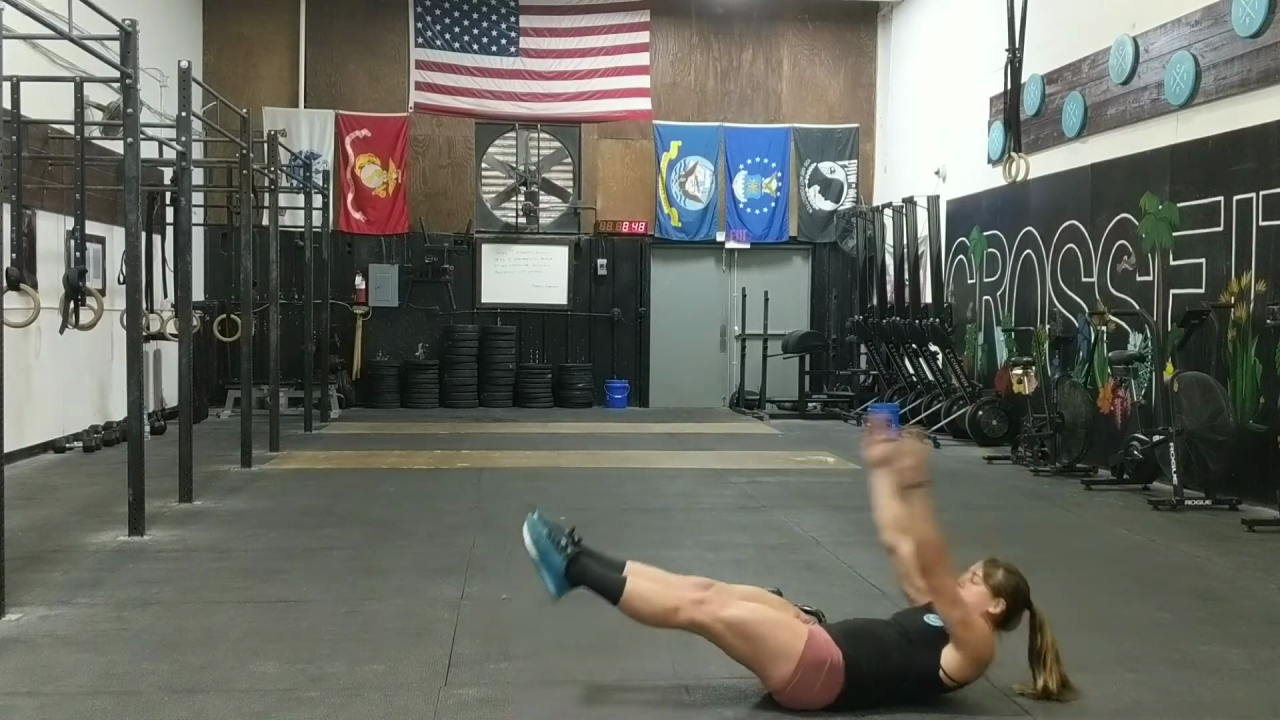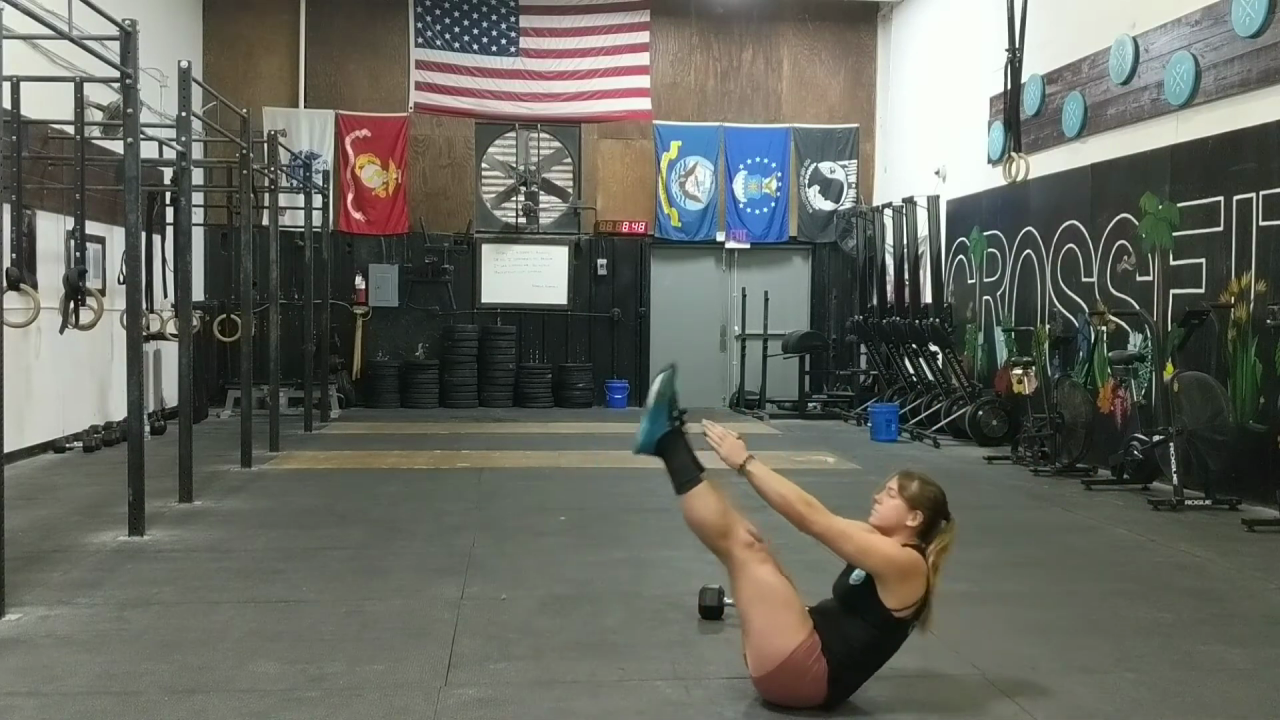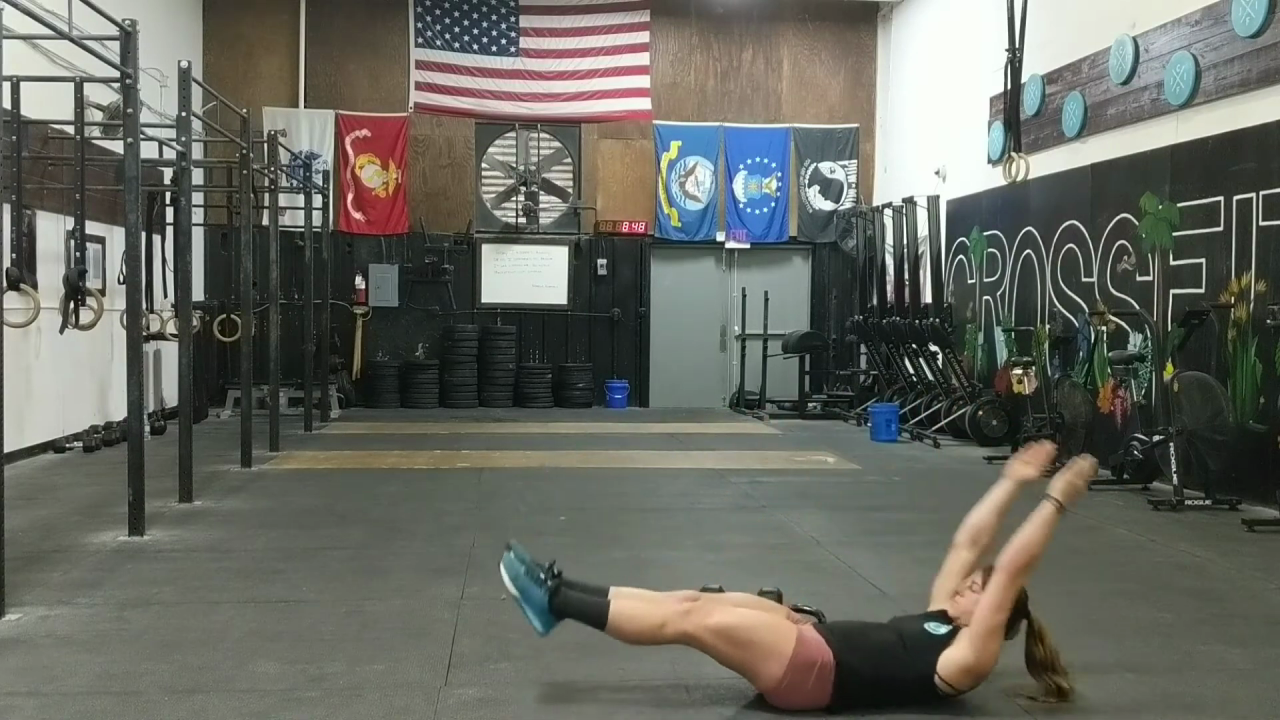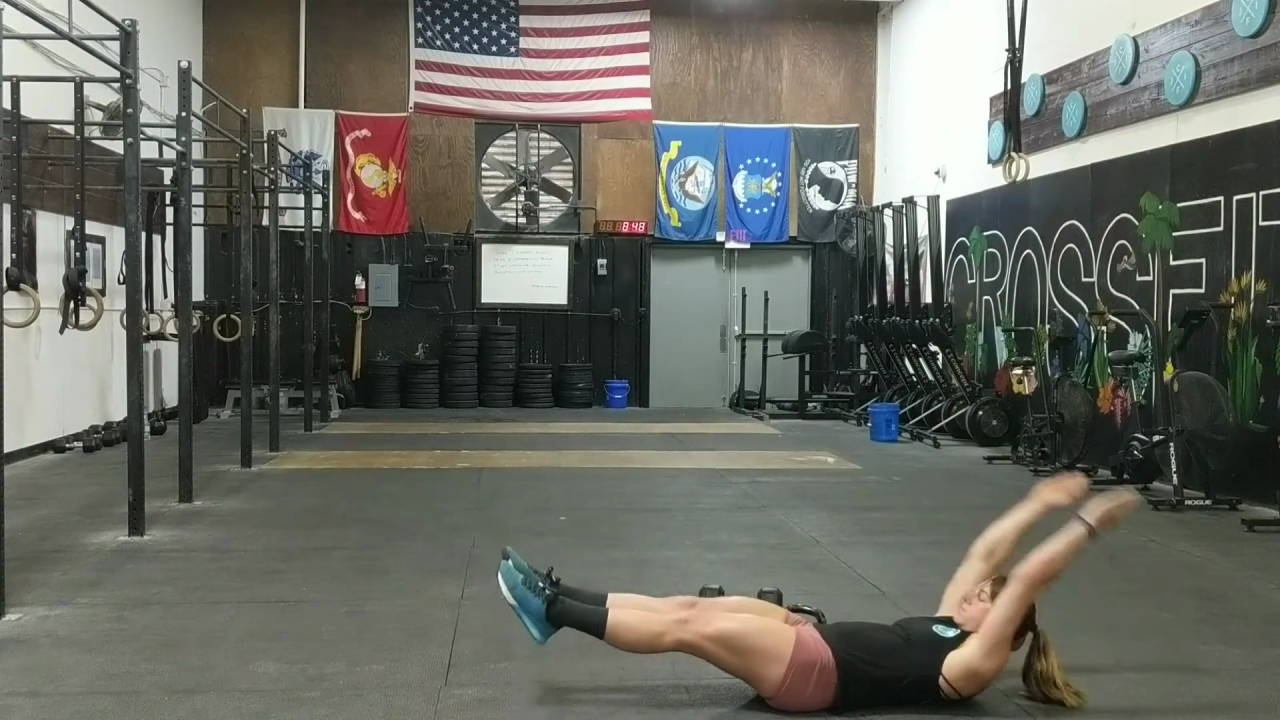
dt=0.5s
person 1, frame 1
left shoulder: (973, 647)
right shoulder: (939, 611)
left elbow: (928, 562)
right elbow: (900, 546)
left wrist: (915, 491)
right wrist: (882, 473)
left hip: (821, 674)
right hip: (817, 650)
left knee: (693, 606)
right knee: (699, 589)
left ankle: (575, 569)
right ankle: (577, 561)
person 1, frame 2
left shoulder: (902, 564)
right shoulder: (881, 549)
left elbow: (813, 517)
right elbow: (813, 517)
left wrist: (744, 462)
right wrist: (744, 460)
left hip: (801, 675)
right hip: (791, 662)
left knee: (743, 546)
right knee: (741, 541)
left ankle: (669, 439)
right ankle: (669, 442)
person 1, frame 3
left shoulder: (971, 659)
right shoulder: (943, 620)
left elbow: (1007, 576)
right elbow: (967, 544)
left wrist: (1053, 502)
right wrist: (1012, 477)
left hip: (813, 673)
right hip: (807, 646)
left knee: (683, 617)
right knee: (689, 602)
left ankle: (555, 601)
right ankle: (556, 590)
person 1, frame 4
left shoulder: (977, 663)
right shoulder: (948, 629)
left elbow: (1023, 586)
right elbow: (982, 557)
left wrist: (1085, 525)
right wrist: (1038, 503)
left hip: (814, 674)
right hip: (810, 640)
left knee: (684, 628)
right knee: (687, 607)
left ankle: (556, 609)
right ankle: (558, 599)
